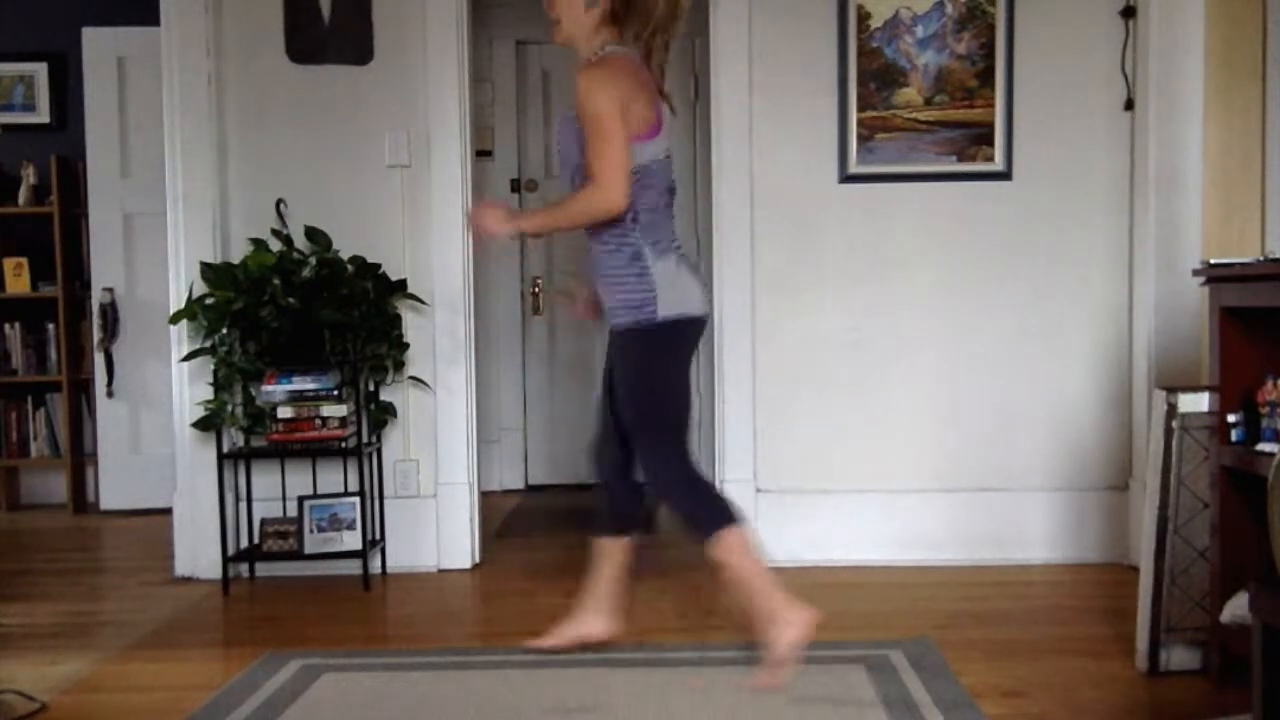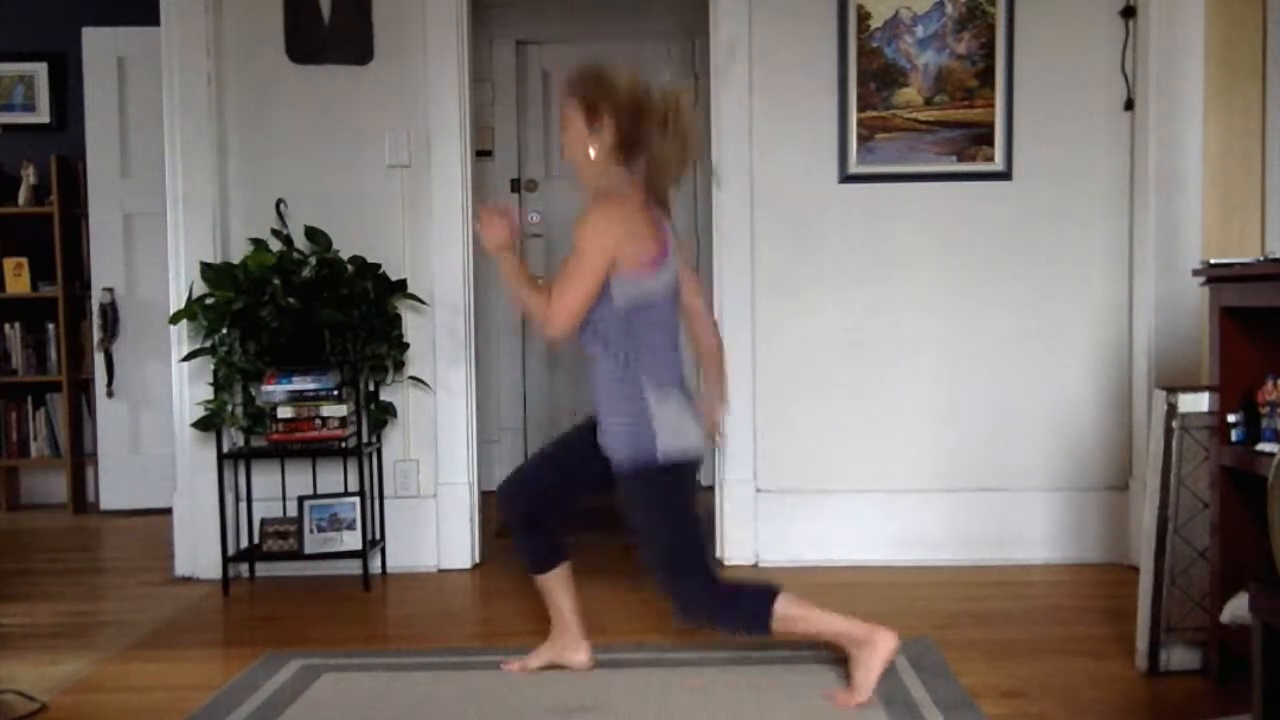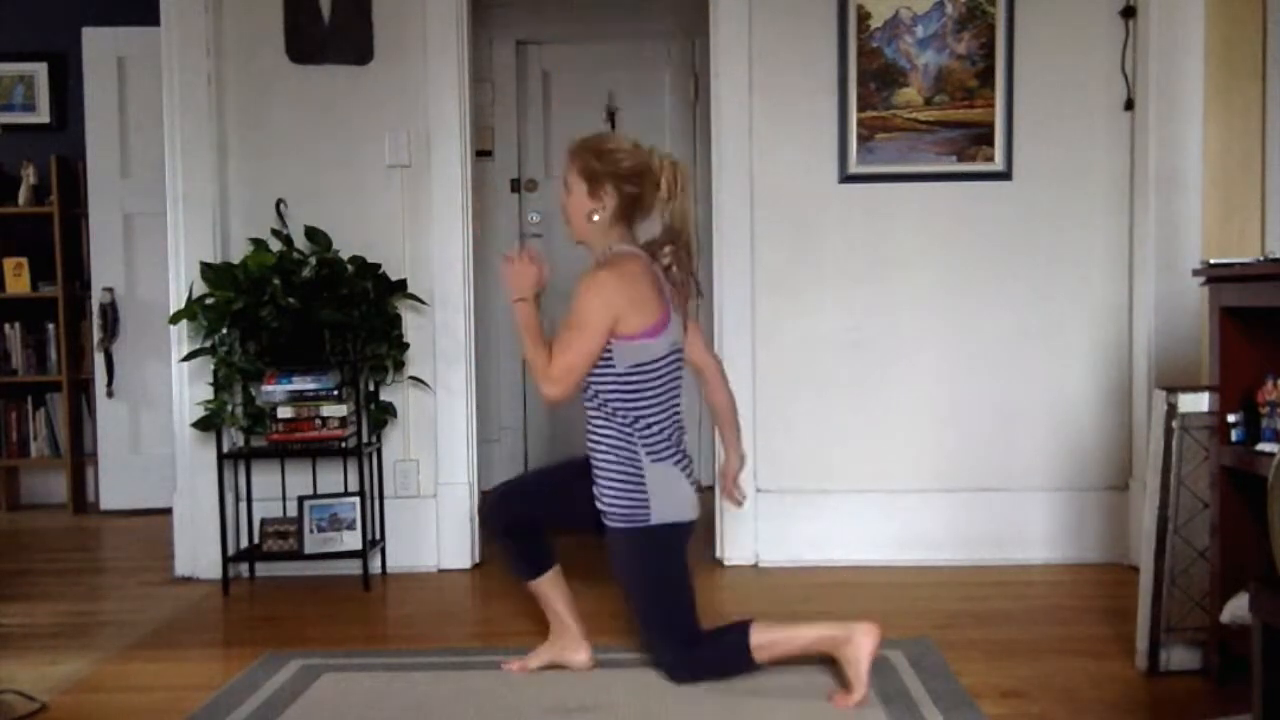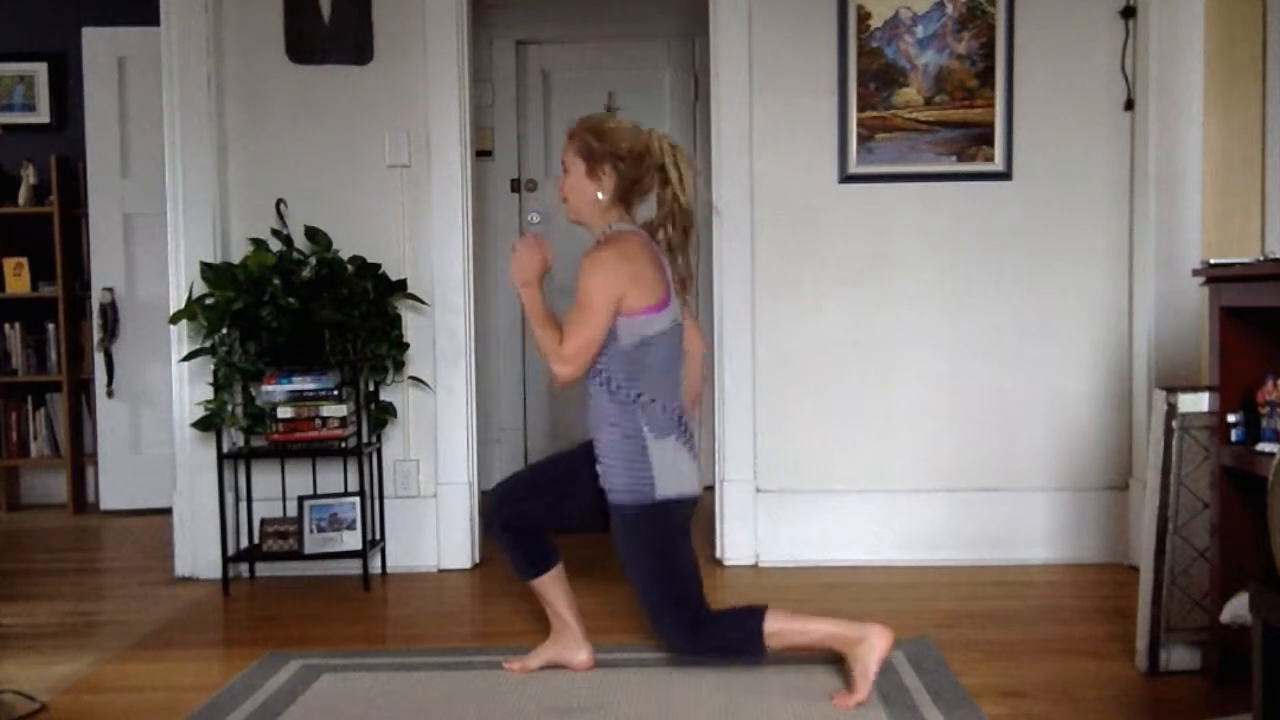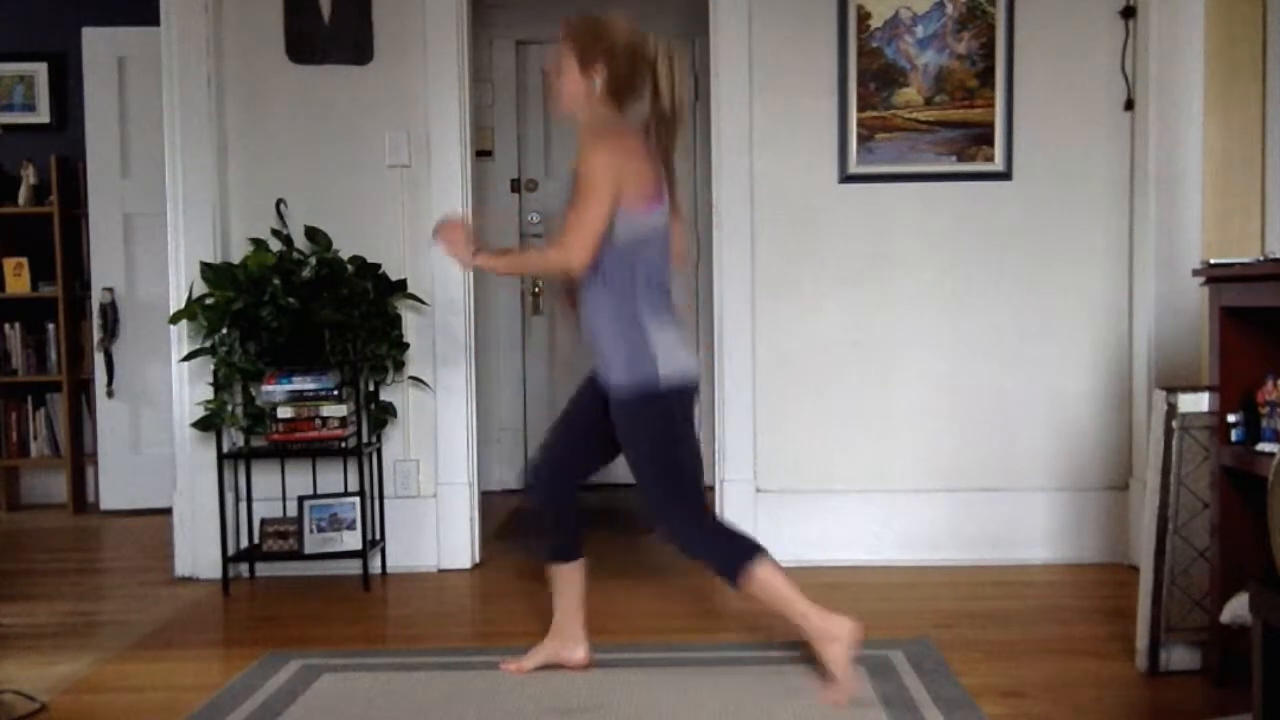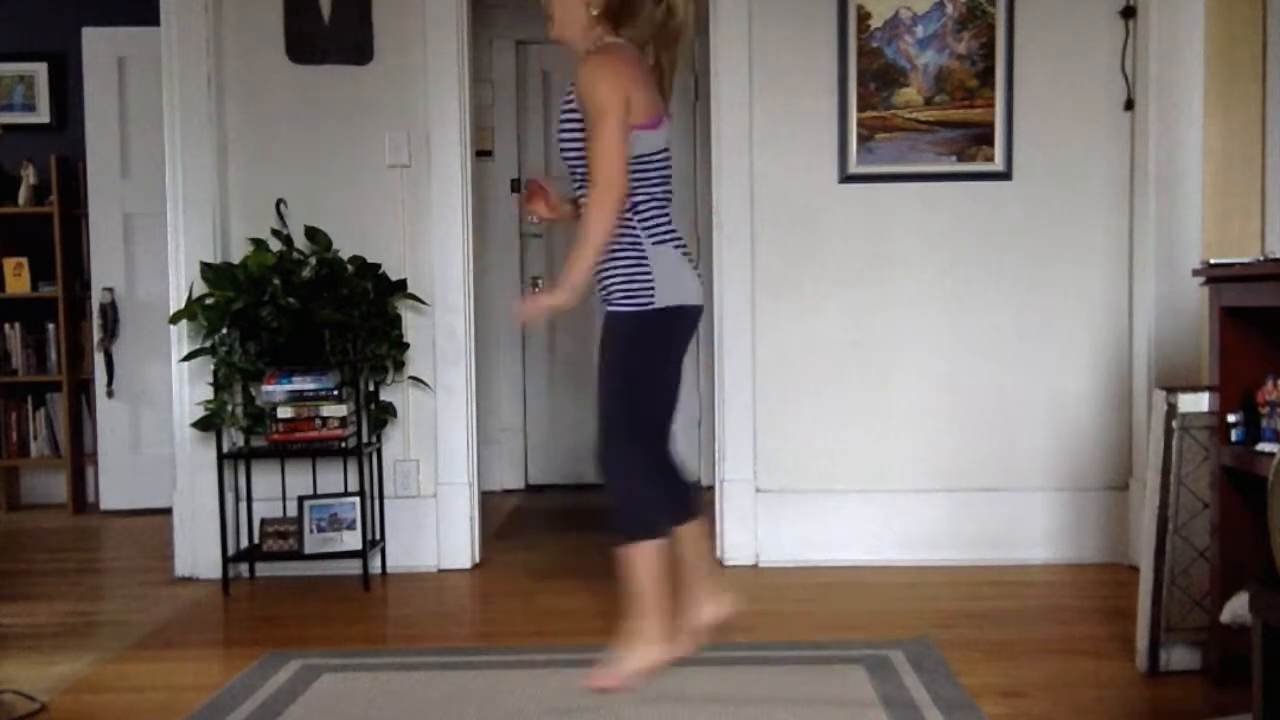
dt=0.2s
person 1, frame 1
left shoulder: (600, 77)
right shoulder: (631, 76)
left elbow: (612, 194)
left wrist: (515, 222)
right wrist: (608, 282)
left hip: (653, 306)
right hip: (656, 301)
left knee: (667, 470)
right knee: (617, 457)
left ankle: (779, 611)
right ankle: (599, 610)
person 1, frame 2
left shoulder: (606, 217)
right shoulder: (645, 212)
left elbow: (555, 322)
right elbow: (694, 306)
left wrist: (503, 252)
right wrist: (711, 391)
left hip: (647, 439)
right hip: (631, 428)
left knee: (698, 593)
right knee: (521, 500)
left ankle: (861, 639)
right ankle: (569, 639)
person 1, frame 3
left shoulder: (607, 282)
right shoulder: (652, 269)
left elbow: (554, 383)
right elbow: (708, 365)
left wrist: (523, 300)
right wrist: (732, 451)
left hip: (640, 497)
right hip: (629, 478)
left knee: (682, 654)
right knee: (503, 511)
left ankle: (846, 638)
right ankle: (568, 640)
person 1, frame 4
left shoulder: (609, 260)
right shoulder: (648, 251)
left elbow: (566, 362)
right elbow: (692, 350)
left wrist: (530, 286)
right wrist: (672, 432)
left hip: (645, 475)
right hip: (620, 458)
left knee: (688, 632)
right knee: (505, 506)
left ankle: (859, 639)
right ankle: (569, 639)
person 1, frame 5
left shoulder: (604, 149)
right shoulder: (639, 147)
left elbow: (573, 254)
right elbow: (673, 249)
left wrist: (483, 257)
left hip: (649, 374)
right hip: (623, 370)
left knee: (686, 521)
right knee: (546, 482)
left ankle: (824, 628)
right ankle: (567, 637)
person 1, frame 6
left shoulder: (603, 71)
right shoulder: (633, 69)
left elbow: (612, 187)
left wrist: (566, 285)
right wrist: (564, 209)
left hip: (649, 294)
right hip: (656, 291)
left knee: (627, 461)
right knee: (641, 454)
left ankle: (648, 631)
right ankle: (700, 594)
